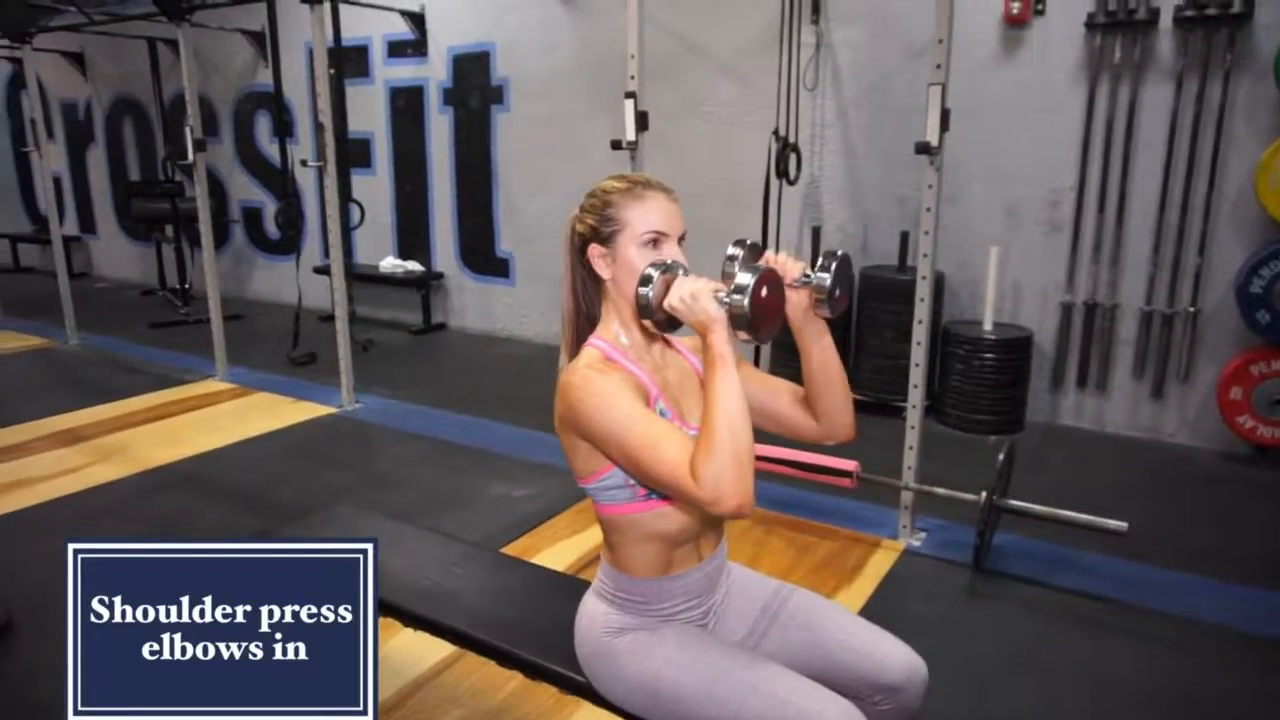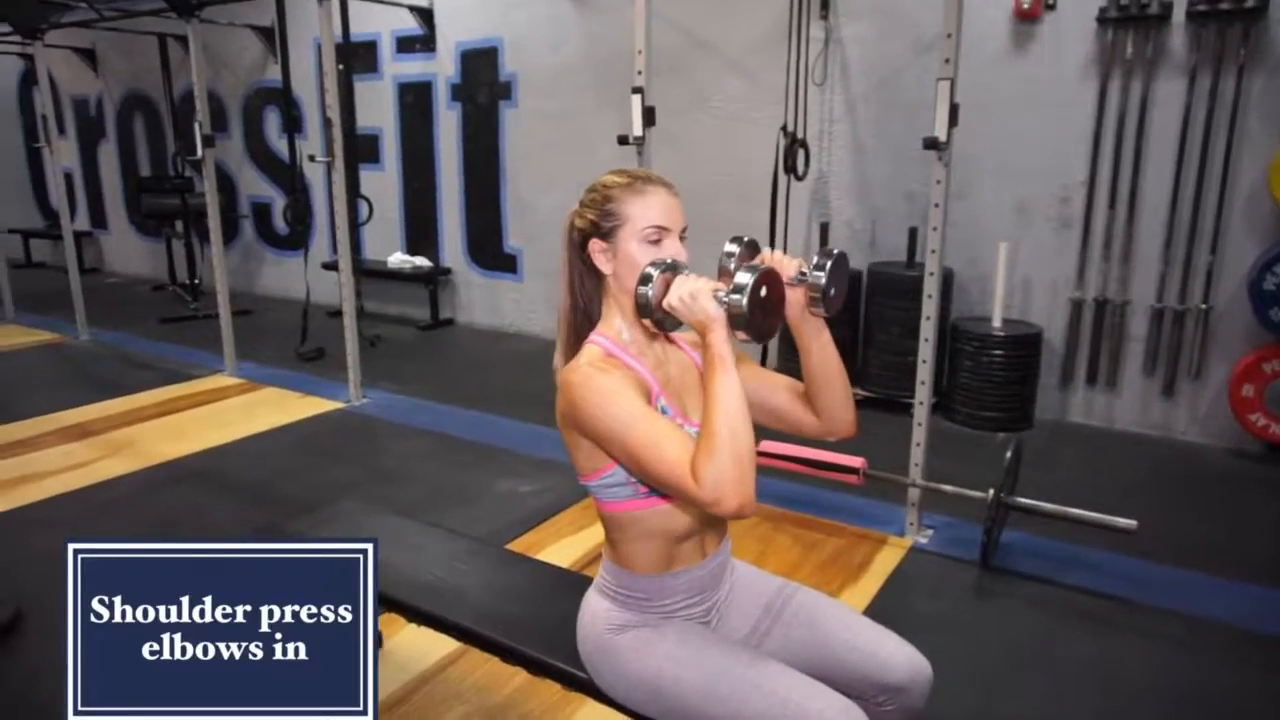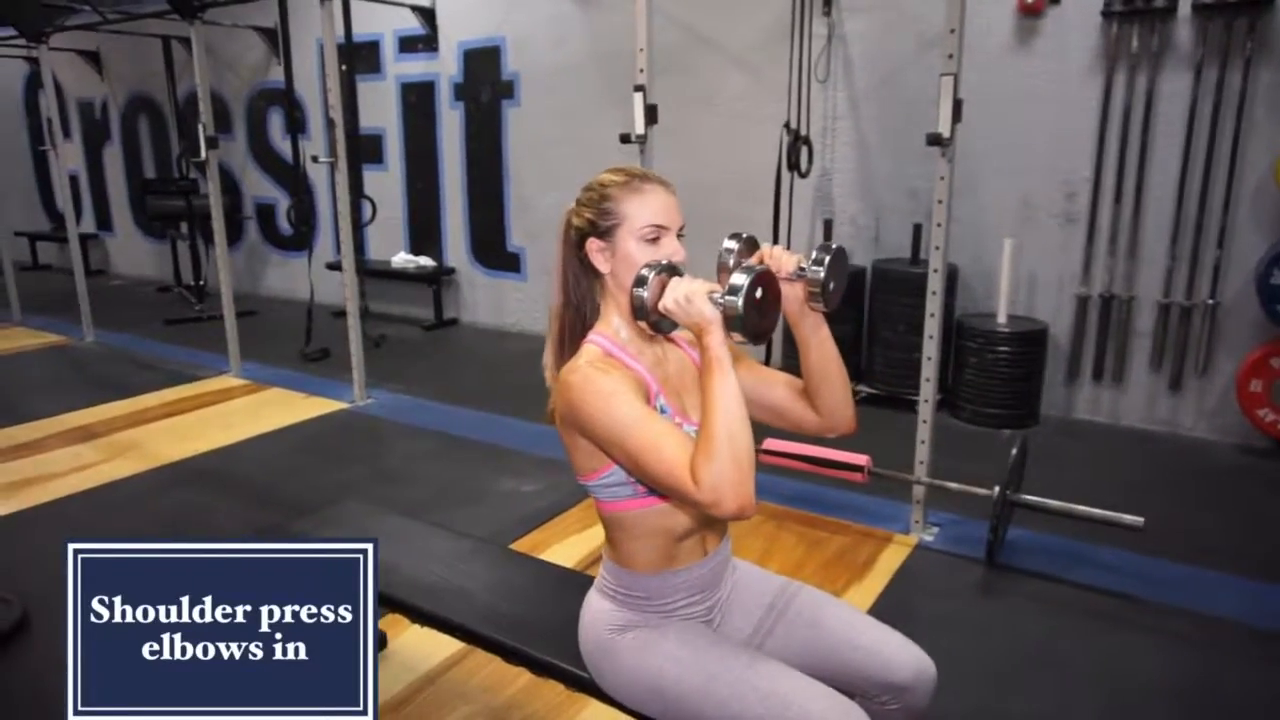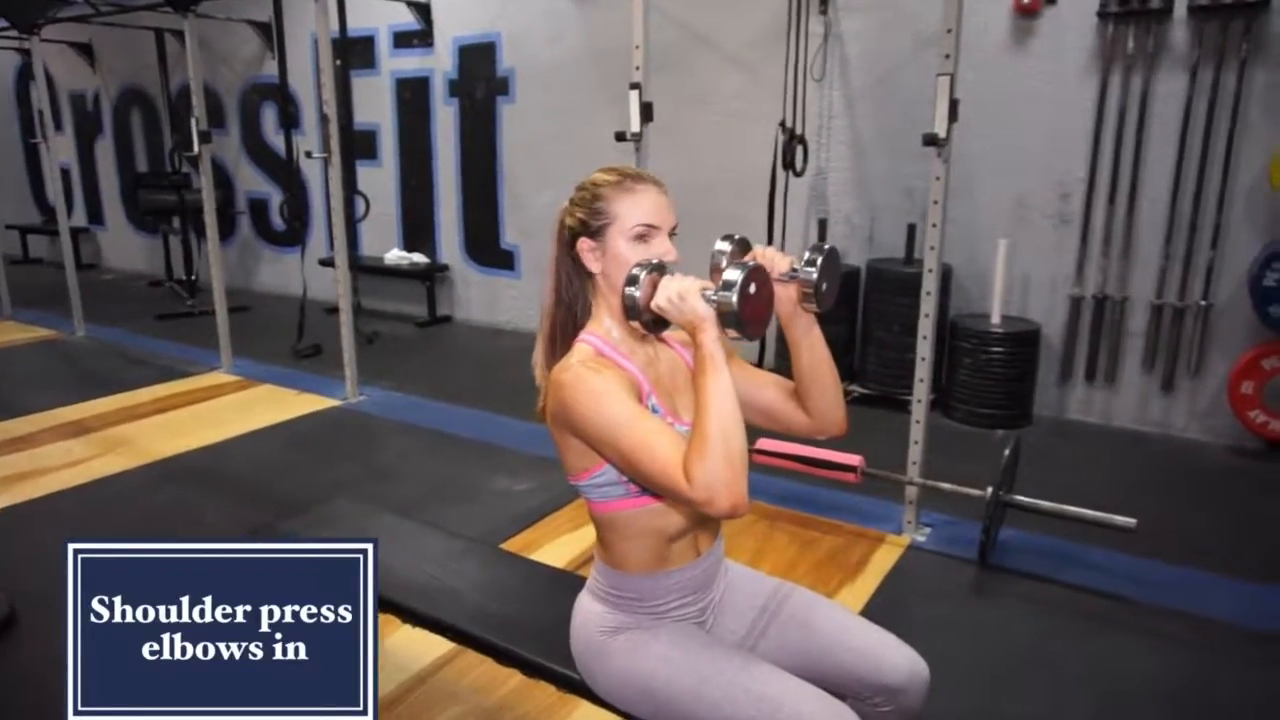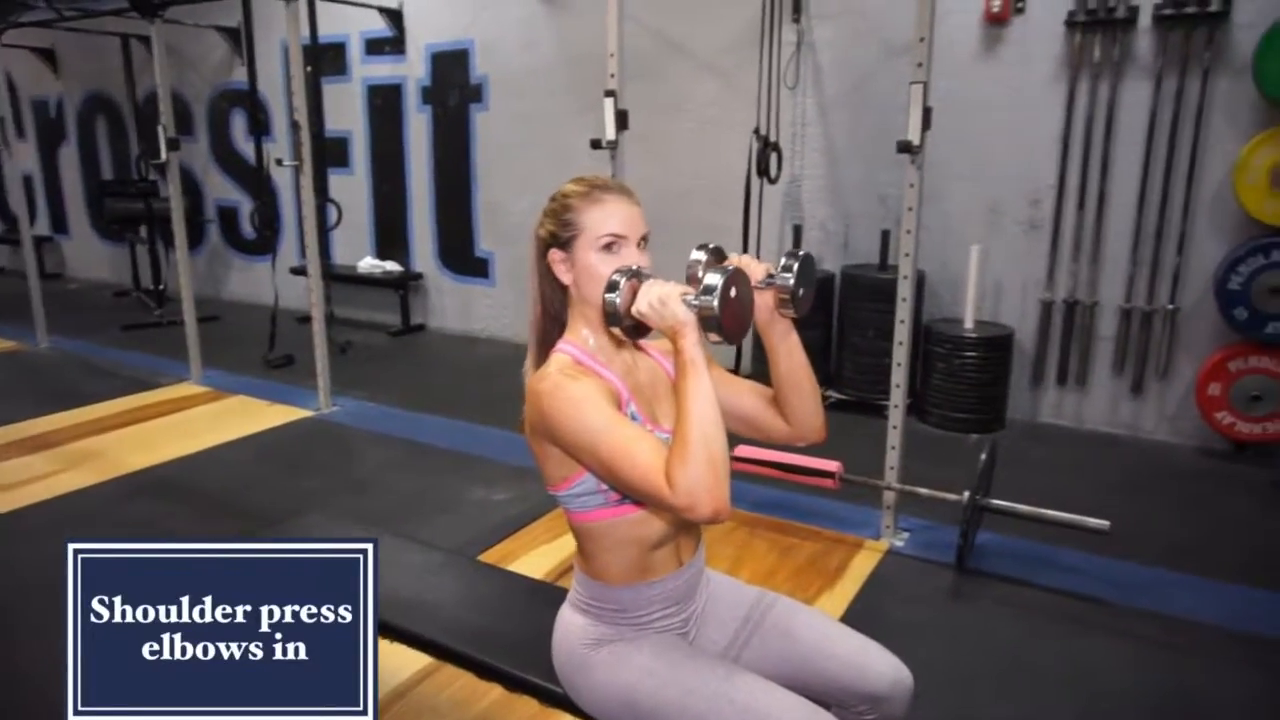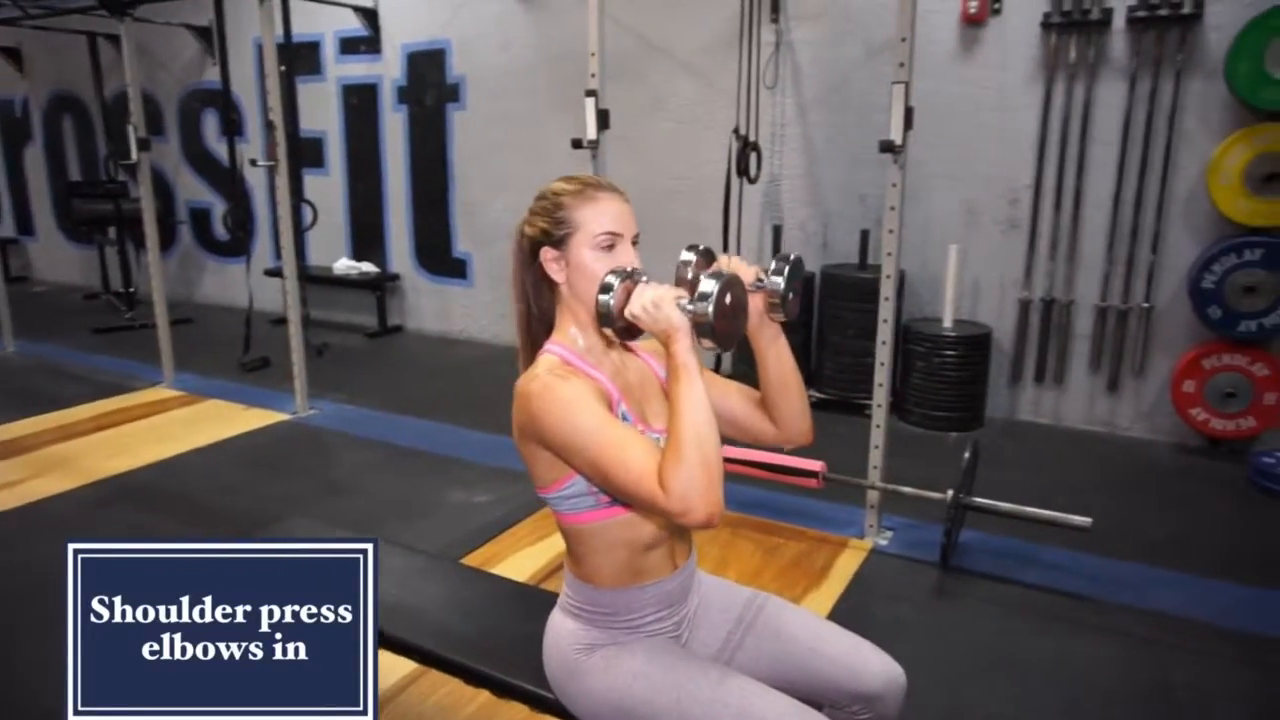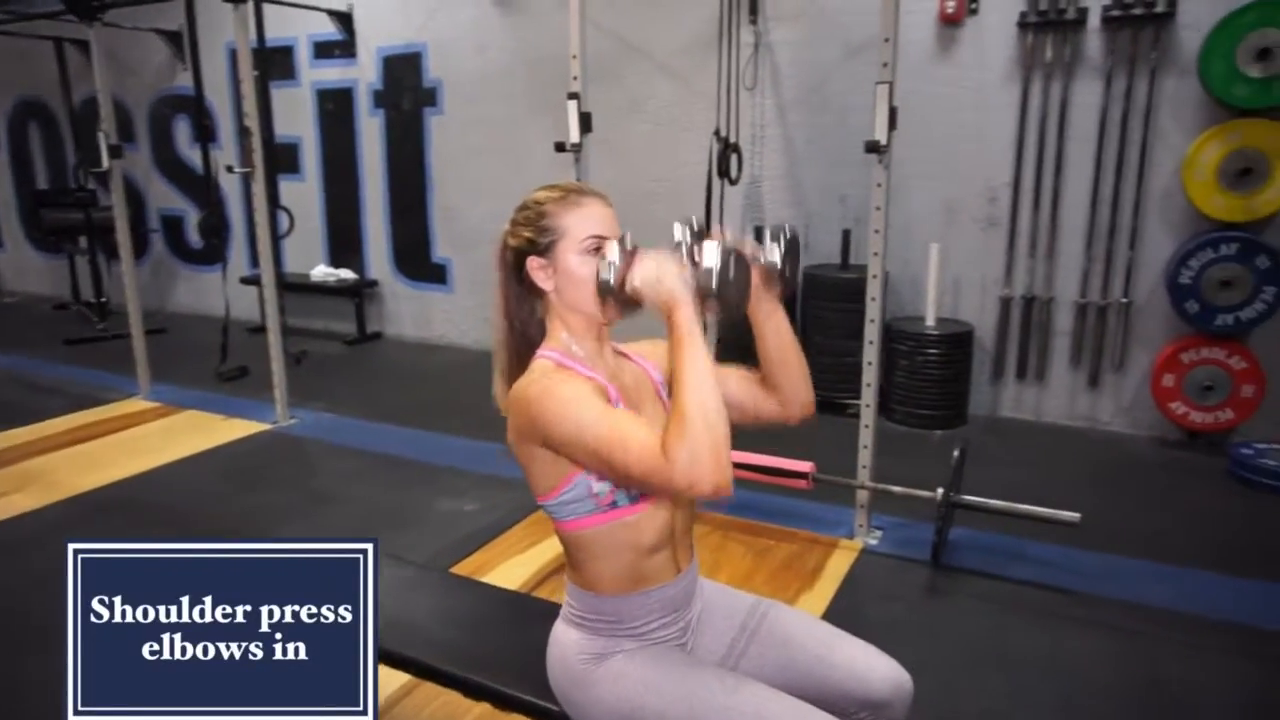
dt=0.2s
person 1, frame 1
left shoulder: (691, 355)
right shoulder: (590, 383)
left elbow: (833, 425)
right elbow: (727, 493)
left wrist: (804, 318)
right wrist: (717, 337)
left hip: (719, 592)
right hip: (640, 629)
person 1, frame 2
left shoulder: (692, 350)
right shoulder: (591, 379)
left elbow: (833, 422)
right elbow: (728, 494)
left wrist: (802, 316)
right wrist: (717, 337)
left hip: (723, 589)
right hip: (642, 625)
person 1, frame 3
left shoulder: (692, 349)
right shoulder: (589, 379)
left elbow: (834, 417)
right elbow: (728, 496)
left wrist: (800, 312)
right wrist: (713, 338)
left hip: (725, 588)
right hip: (644, 624)
person 1, frame 4
left shoulder: (681, 349)
right shoulder: (581, 378)
left elbow: (824, 419)
right elbow: (721, 493)
left wrist: (792, 313)
right wrist: (707, 335)
left hip: (718, 590)
right hip: (636, 627)
person 1, frame 5
left shoulder: (660, 358)
right shoulder: (560, 387)
left elbow: (803, 427)
right elbow: (703, 499)
left wrist: (770, 320)
right wrist: (687, 339)
left hip: (699, 600)
right hip: (618, 639)
person 1, frame 6
left shoulder: (648, 358)
right shoulder: (549, 390)
left elbow: (791, 430)
right elbow: (695, 503)
left wrist: (758, 321)
right wrist: (680, 344)
left hip: (692, 603)
right hip: (610, 642)
person 1, frame 7
left shoulder: (643, 361)
right shoulder: (544, 395)
left elbow: (793, 403)
right elbow: (706, 474)
left wrist: (757, 292)
right wrist: (681, 313)
left hip: (695, 609)
right hip: (615, 650)
